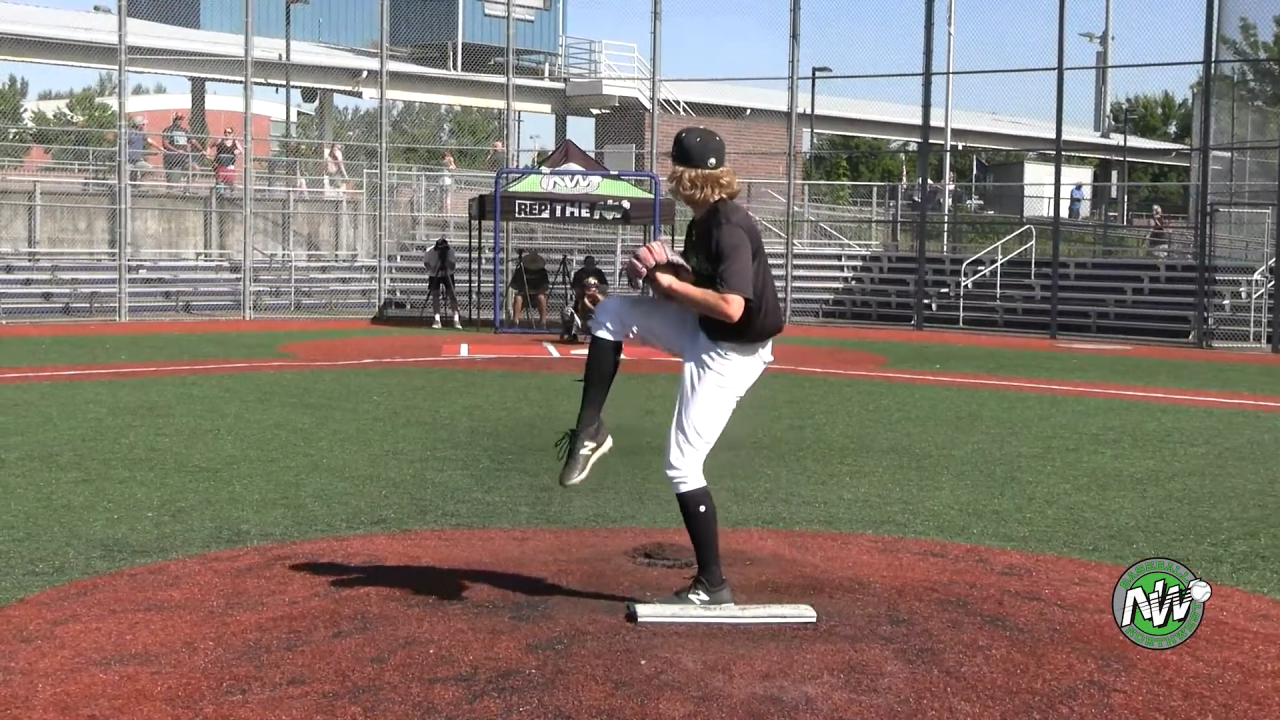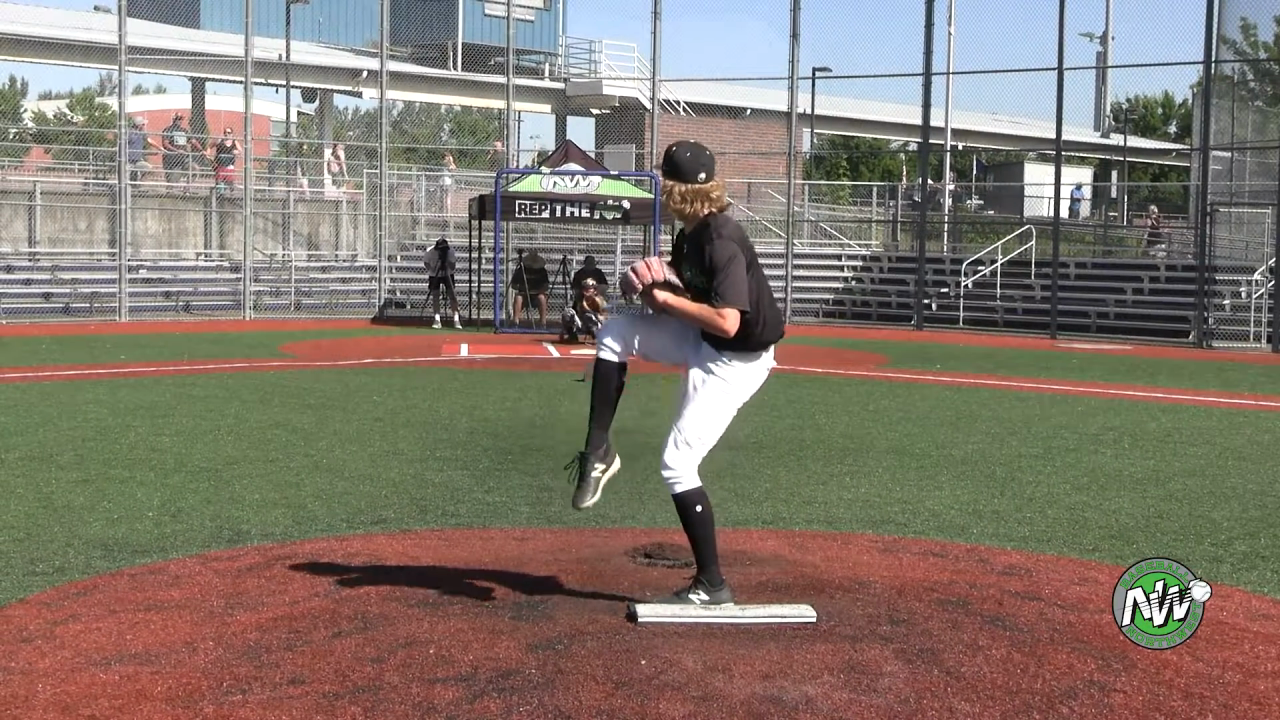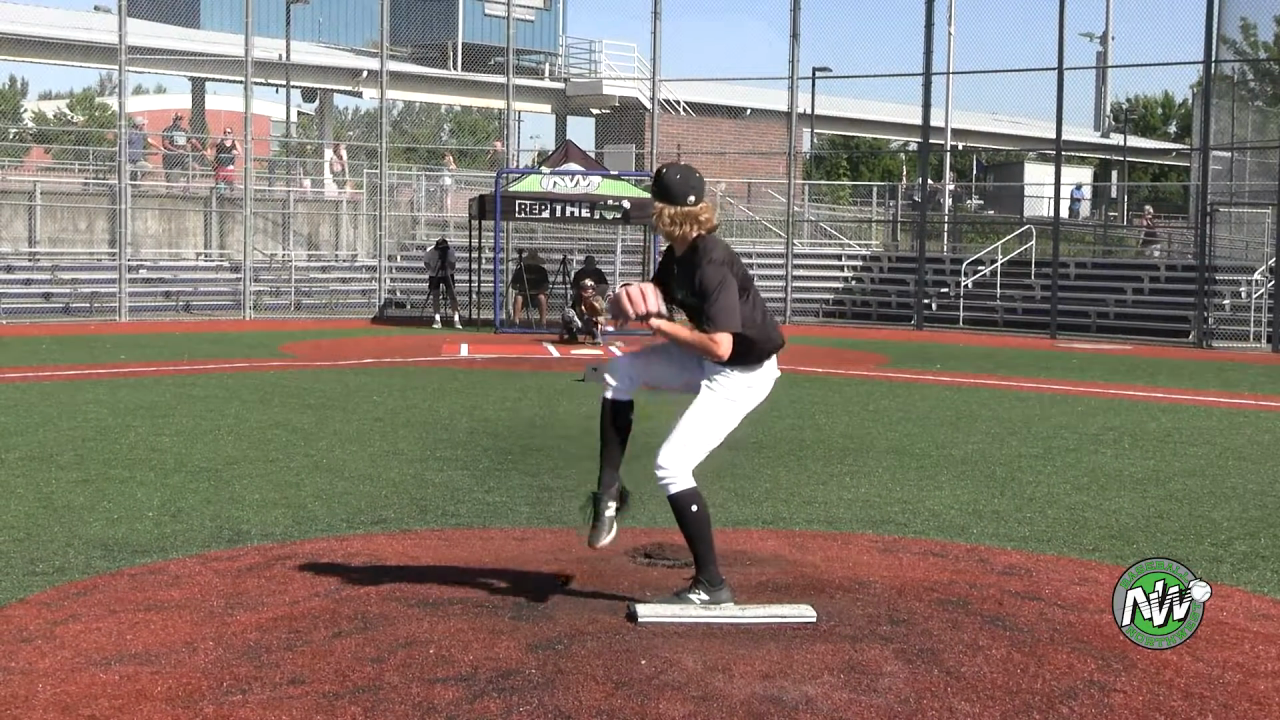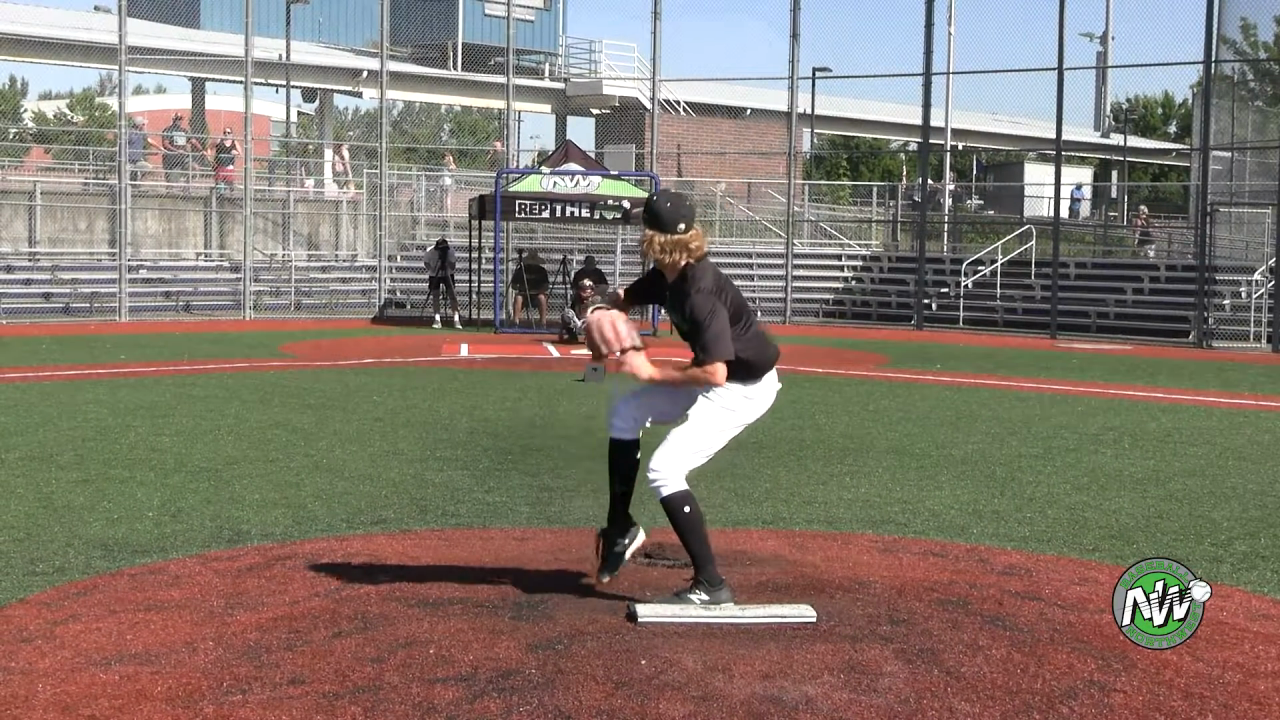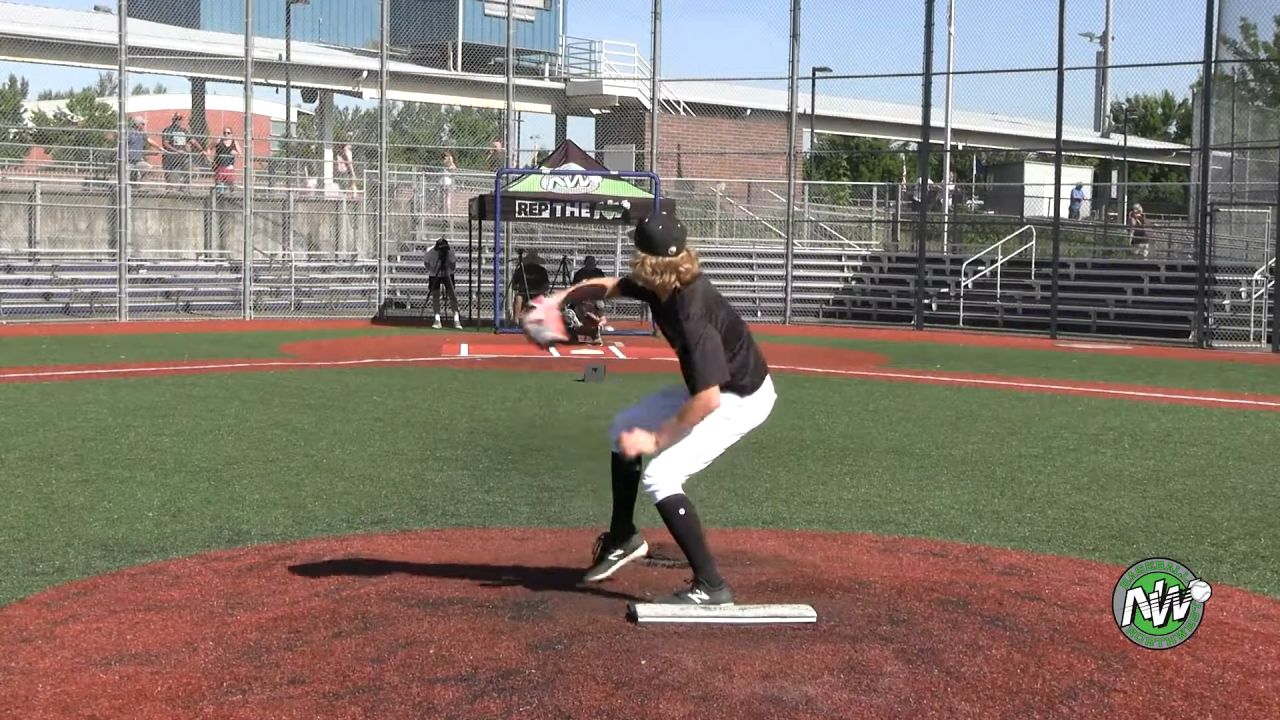
dt=0.1s
person 1, frame 1
left shoulder: (730, 227)
right shoulder: (703, 220)
left elbow: (731, 307)
right elbow: (696, 292)
left wrist: (671, 284)
right wrist: (660, 276)
left hip: (731, 354)
right hip: (704, 334)
left knee: (683, 465)
right knee: (611, 314)
left ankle: (712, 585)
right ankle: (589, 431)
person 1, frame 2
left shoulder: (720, 242)
right shoulder: (688, 232)
left elbow: (726, 323)
right elbow: (663, 290)
left wrist: (664, 297)
left hip: (737, 363)
right hip: (710, 346)
left knee: (677, 466)
right knee: (614, 334)
left ankle: (711, 584)
right ankle: (598, 453)
person 1, frame 3
left shoulder: (711, 263)
right shoulder: (677, 253)
left elbow: (720, 347)
right elbow: (653, 297)
left wrist: (660, 324)
right wrist: (629, 299)
left hip: (741, 374)
right hip: (714, 360)
left knee: (670, 467)
right knee: (621, 372)
left ankle: (712, 584)
right ankle: (609, 495)
person 1, frame 4
left shoulder: (702, 292)
right shoulder: (665, 273)
left elbow: (714, 376)
right elbow: (623, 301)
left wrist: (652, 374)
right wrist: (601, 315)
left hip: (747, 388)
right hip: (723, 372)
left knee: (664, 473)
right knee: (625, 413)
left ankle: (712, 586)
right ankle: (619, 529)
person 1, frame 5
left shoulder: (694, 313)
right shoulder: (656, 286)
left elbow: (707, 397)
right elbow: (610, 286)
left wrist: (656, 440)
right wrist: (560, 297)
left hip: (739, 400)
right hip: (712, 387)
left knee: (660, 478)
right knee: (625, 426)
left ankle: (711, 586)
right ankle: (622, 538)
